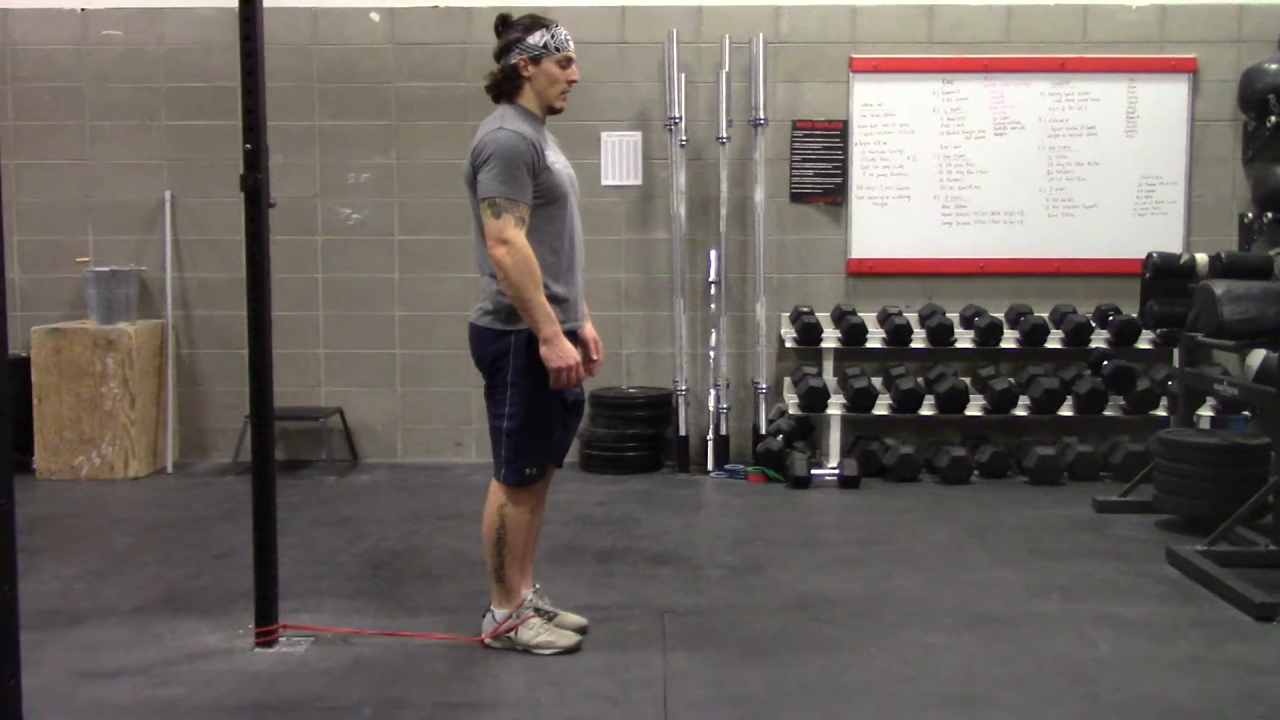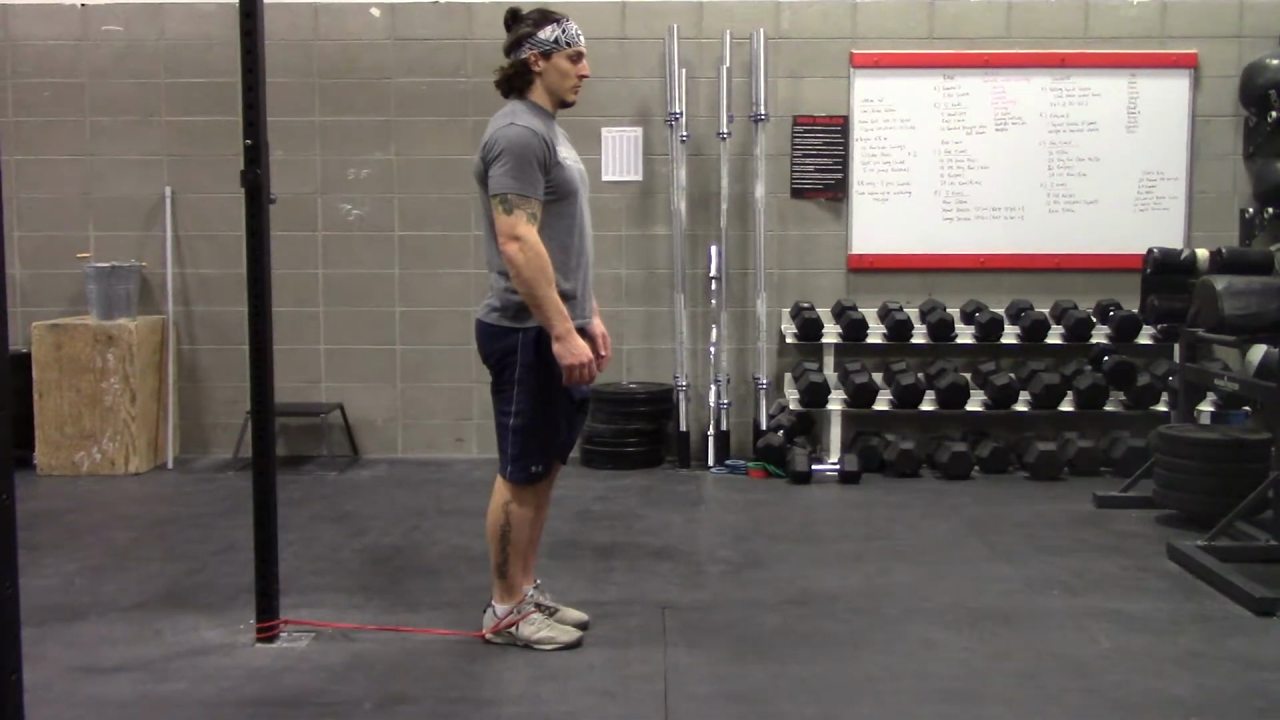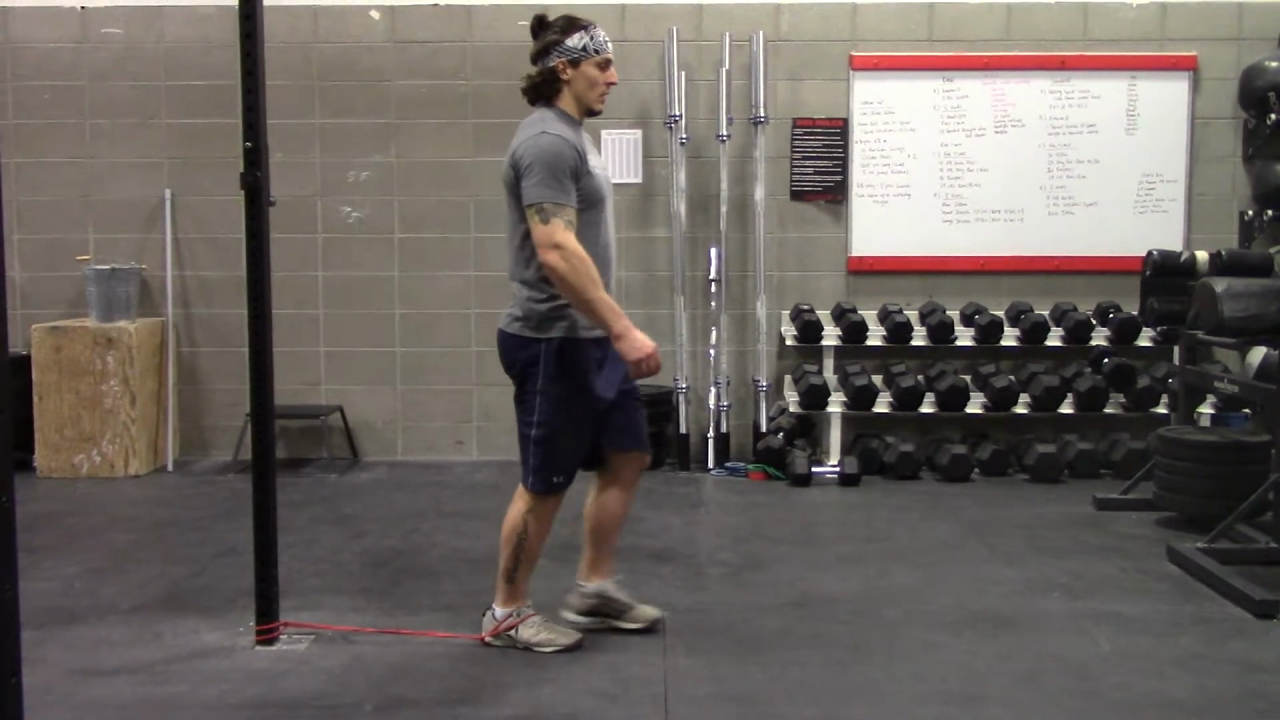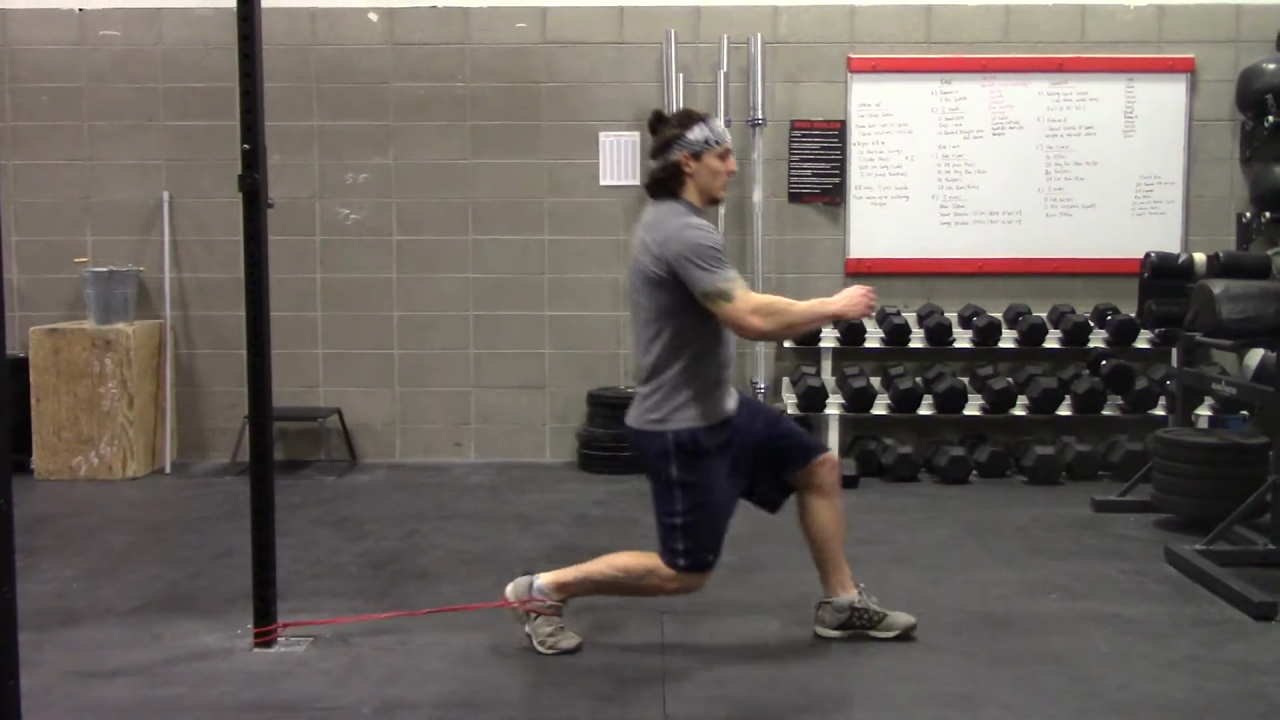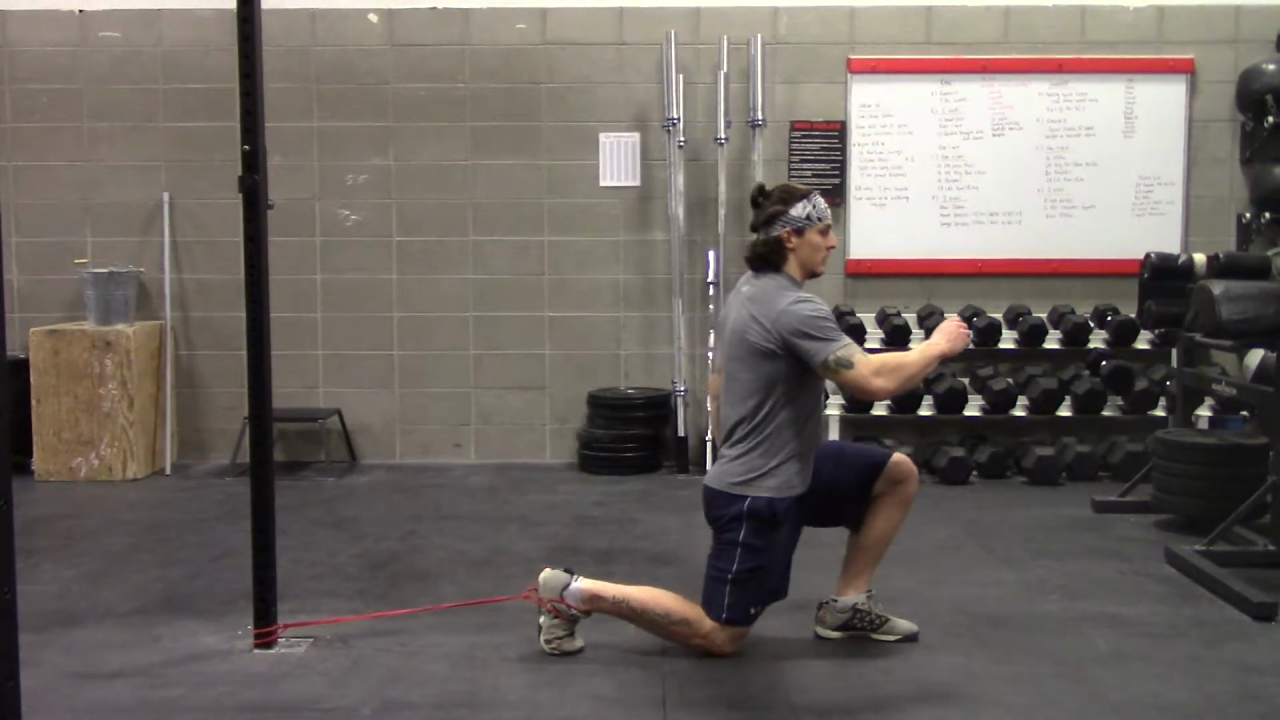
dt=0.5s
person 1, frame 1
left shoulder: (535, 136)
right shoulder: (507, 138)
right elbow: (507, 247)
left wrist: (579, 321)
right wrist: (550, 336)
left hip: (547, 333)
right hip: (521, 337)
left knee: (538, 475)
right knee: (517, 478)
left ankle: (526, 595)
right ankle: (504, 614)
person 1, frame 2
left shoulder: (547, 131)
right shoulder: (519, 134)
right elbow: (518, 243)
left wrist: (589, 318)
right wrist: (562, 334)
left hip: (556, 330)
right hip: (530, 335)
left knee: (542, 470)
right knee: (522, 475)
left ankle: (525, 590)
right ankle: (506, 609)
person 1, frame 3
left shoulder: (570, 136)
right shoulder: (547, 142)
right elbow: (557, 252)
left wrist: (615, 324)
right wrist: (622, 330)
left hip: (584, 338)
right hip: (552, 343)
left knee: (627, 460)
right knee: (546, 484)
left ankle: (594, 589)
right ankle: (507, 614)
person 1, frame 4
left shoulder: (666, 219)
right shoulder: (685, 234)
right elbow: (754, 318)
right wrist: (836, 306)
left hip: (715, 408)
right hip: (682, 431)
left knee: (819, 469)
right knee: (687, 570)
left ankle: (842, 603)
right ankle: (541, 591)
person 1, frame 5
left shoulder: (749, 292)
right shoulder: (793, 309)
left elbow: (719, 387)
right elbow: (875, 382)
left wrist: (733, 453)
right wrist: (937, 346)
left hip: (781, 470)
right hip: (757, 496)
left knee: (899, 474)
right knee: (720, 635)
left ankle: (847, 605)
right ankle: (573, 592)
